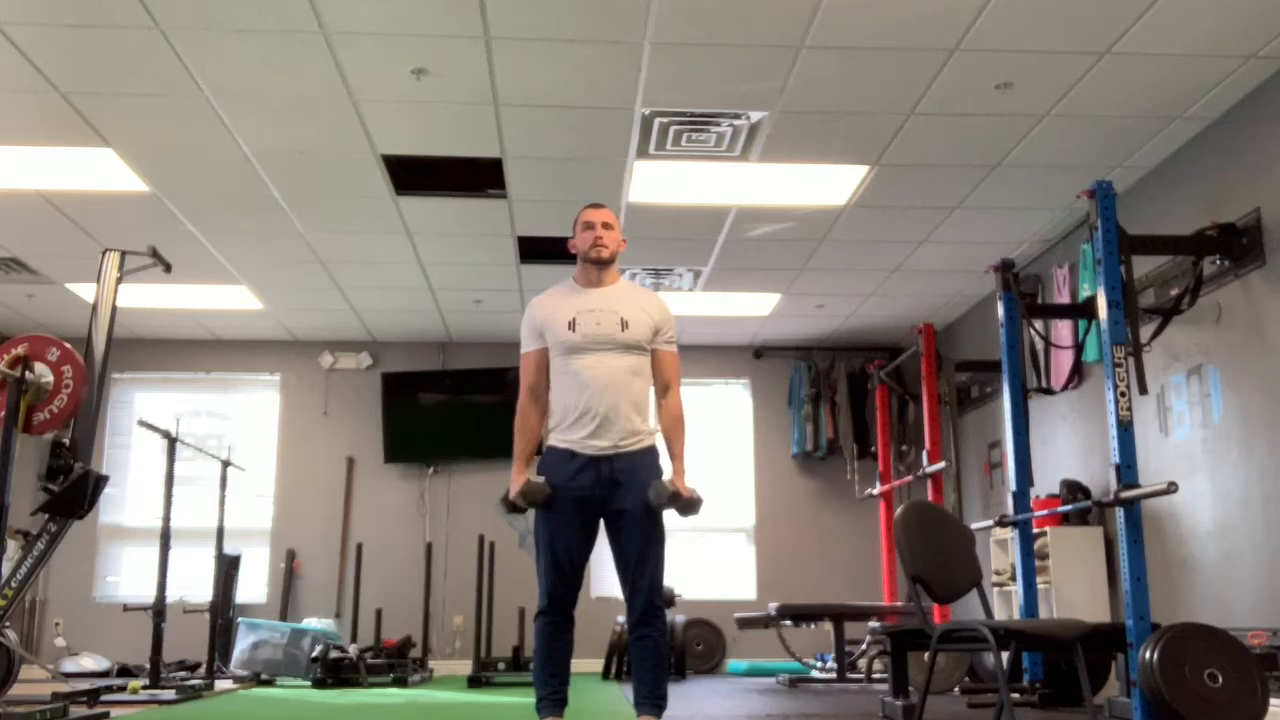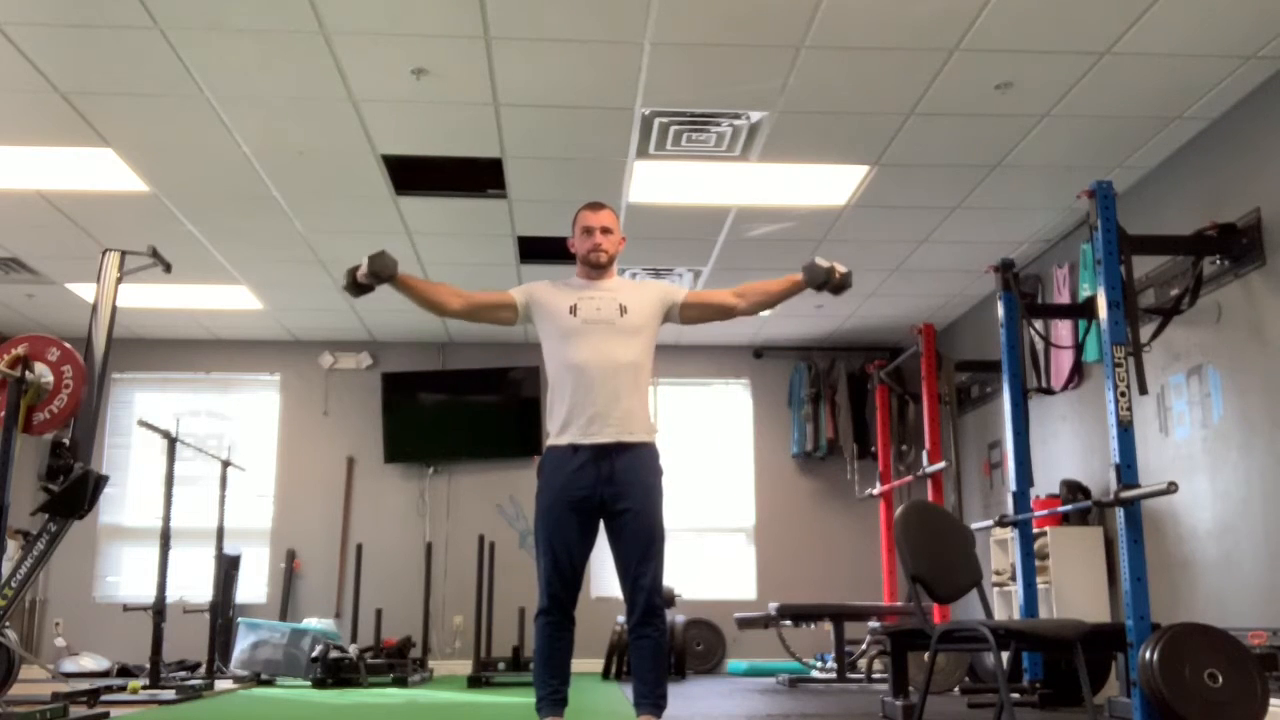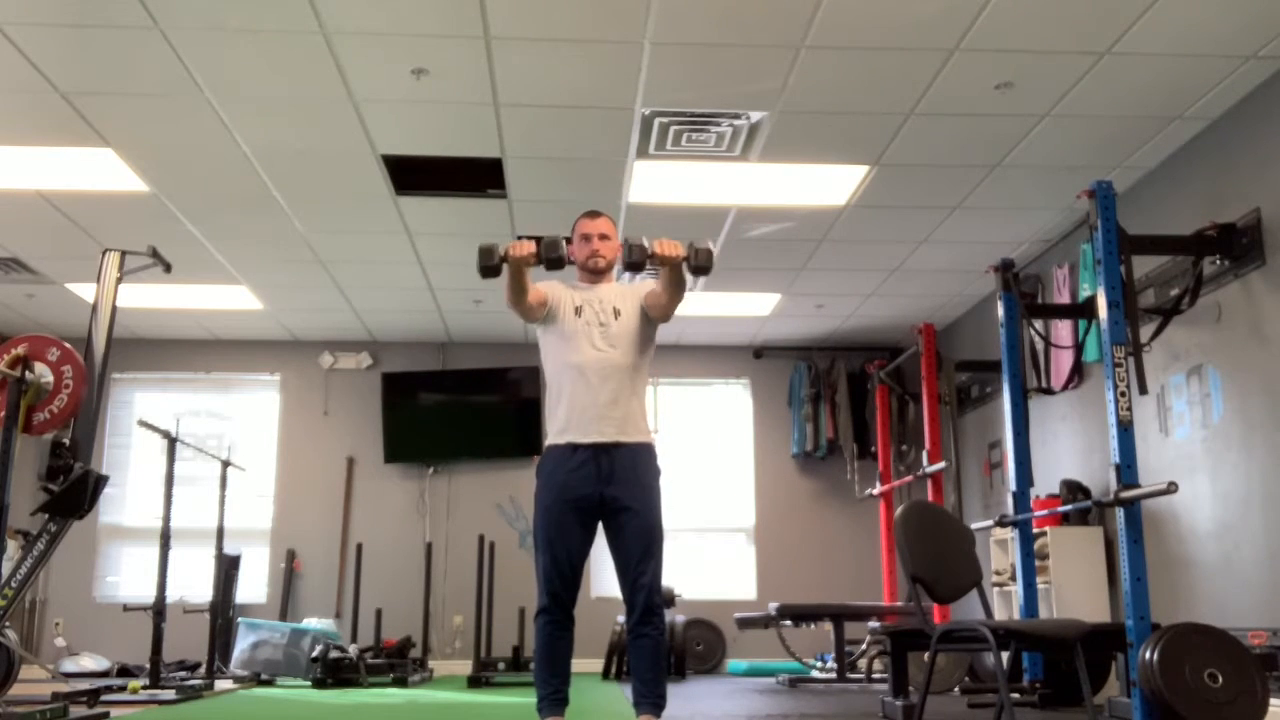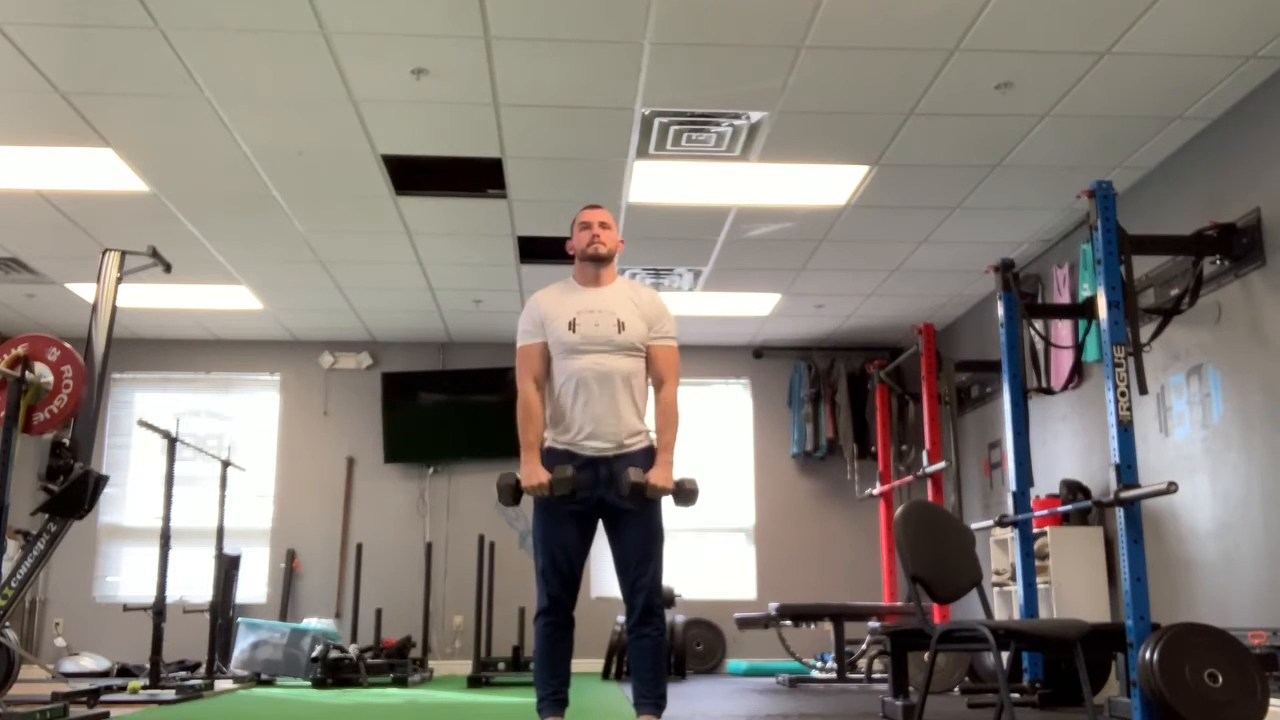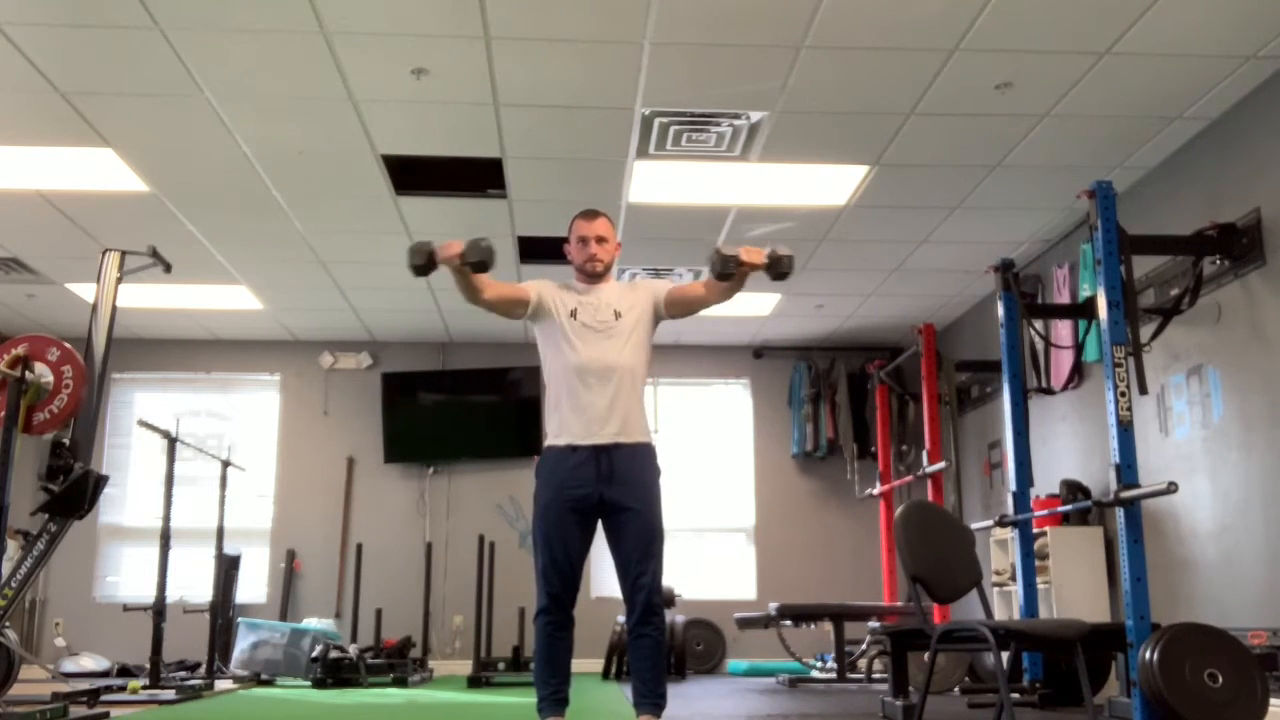
dt=1s
person 1, frame 1
left shoulder: (651, 307)
right shoulder: (544, 307)
left elbow: (668, 393)
right elbow: (531, 395)
left wrist: (678, 468)
right wrist: (519, 468)
left hip: (635, 464)
right hip: (565, 464)
left knee: (646, 599)
right knee: (555, 599)
person 1, frame 2
left shoulder: (652, 295)
right shoulder: (543, 296)
left elbow: (738, 301)
right elbow: (459, 304)
left wrist: (804, 281)
right wrist: (395, 279)
left hip: (634, 460)
right hip: (566, 461)
left knee: (646, 597)
right knee: (556, 598)
person 1, frame 3
left shoulder: (639, 297)
right shoulder: (554, 298)
left elbow: (670, 297)
right elbow: (520, 299)
left wrist: (672, 264)
right wrist: (518, 264)
left hip: (631, 457)
right hip: (565, 458)
left knee: (645, 596)
right knee: (556, 597)
person 1, frame 4
left shoulder: (647, 302)
right shoulder: (543, 304)
left elbow: (666, 386)
right elbow: (529, 387)
left wrist: (663, 461)
right wrist: (530, 459)
left hip: (632, 464)
right hip: (564, 465)
left knee: (645, 598)
right knee: (555, 599)
person 1, frame 5
left shoulder: (643, 297)
right shoulder: (546, 298)
left elbow: (707, 292)
right elbow: (485, 293)
left wrist: (738, 272)
right wrist: (460, 267)
left hip: (631, 458)
right hip: (564, 460)
left knee: (644, 596)
right knee: (554, 598)
